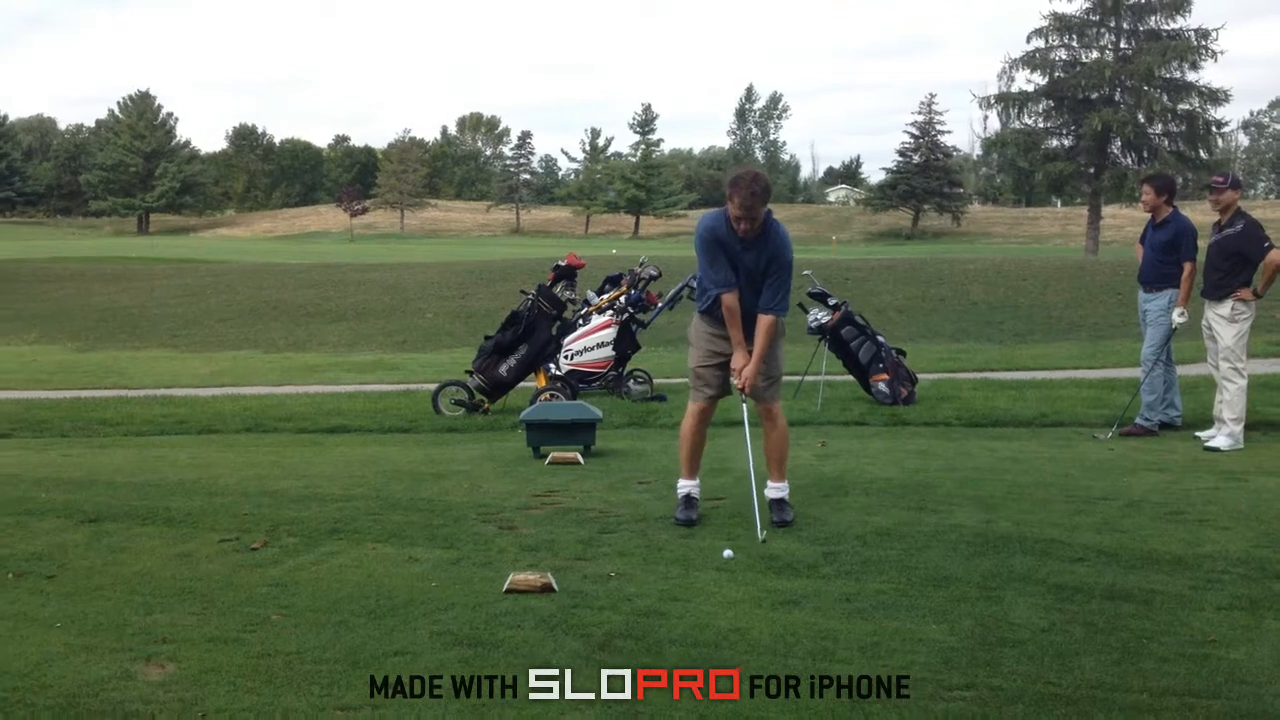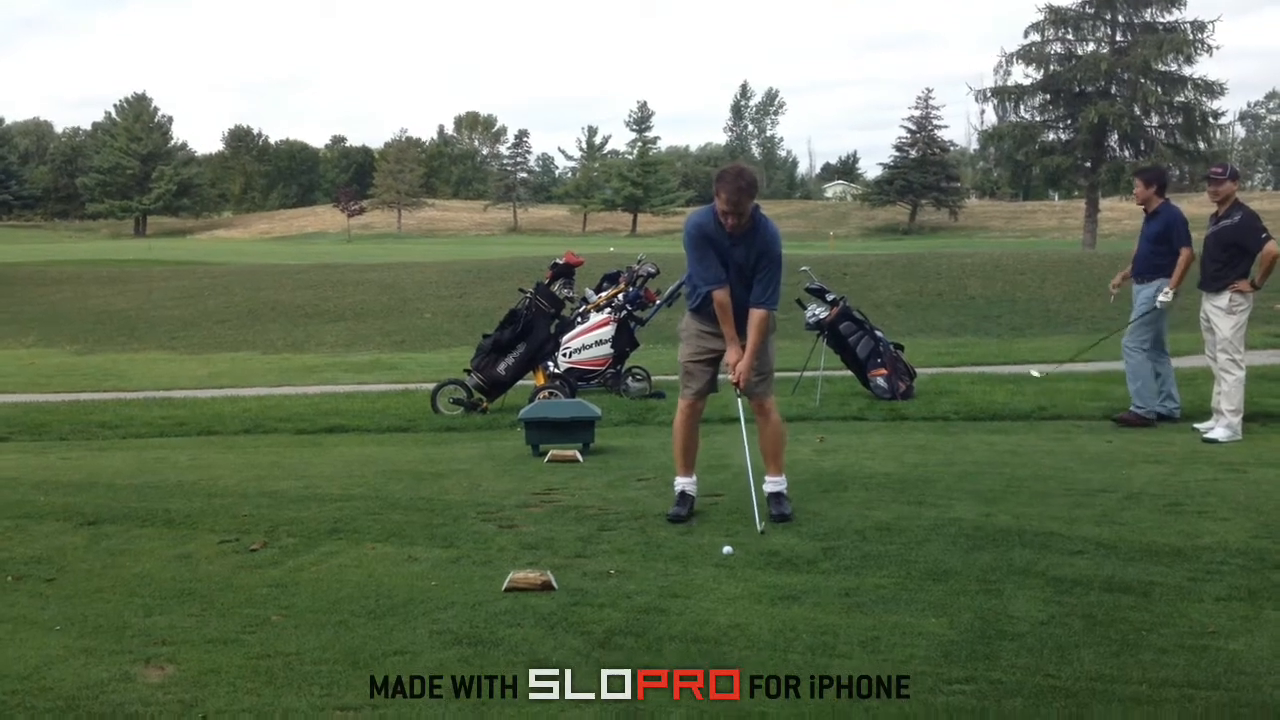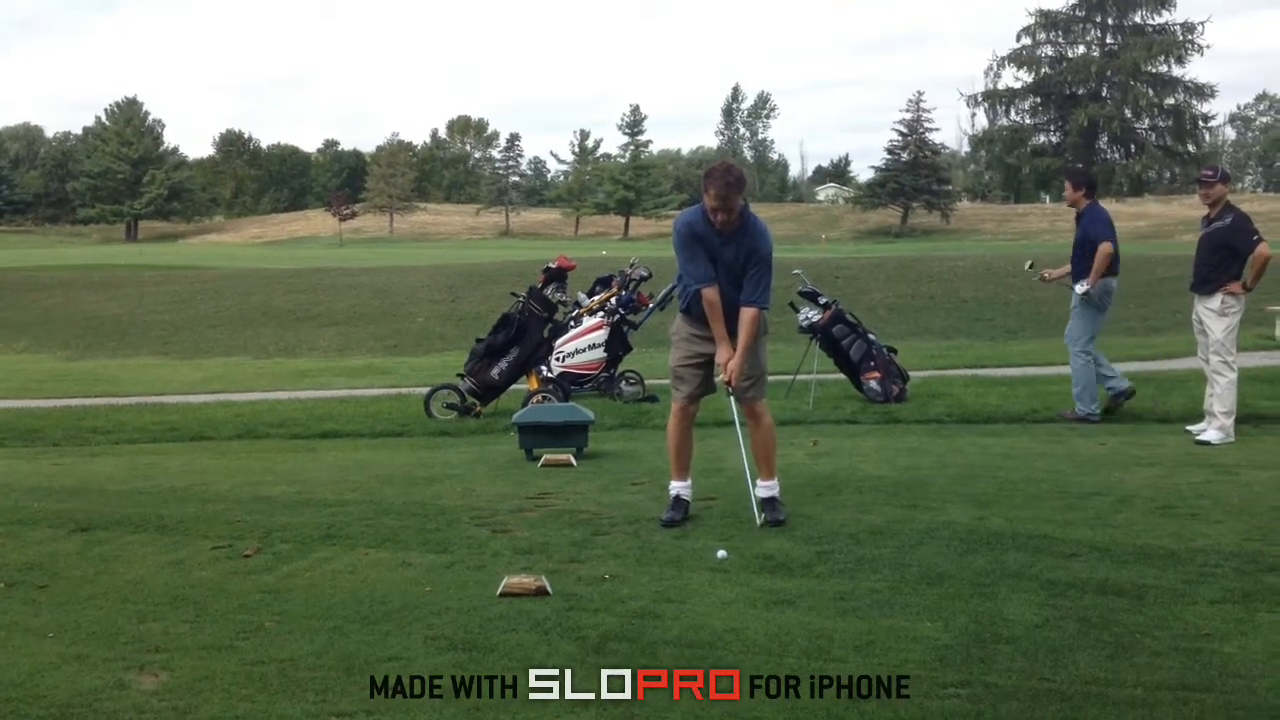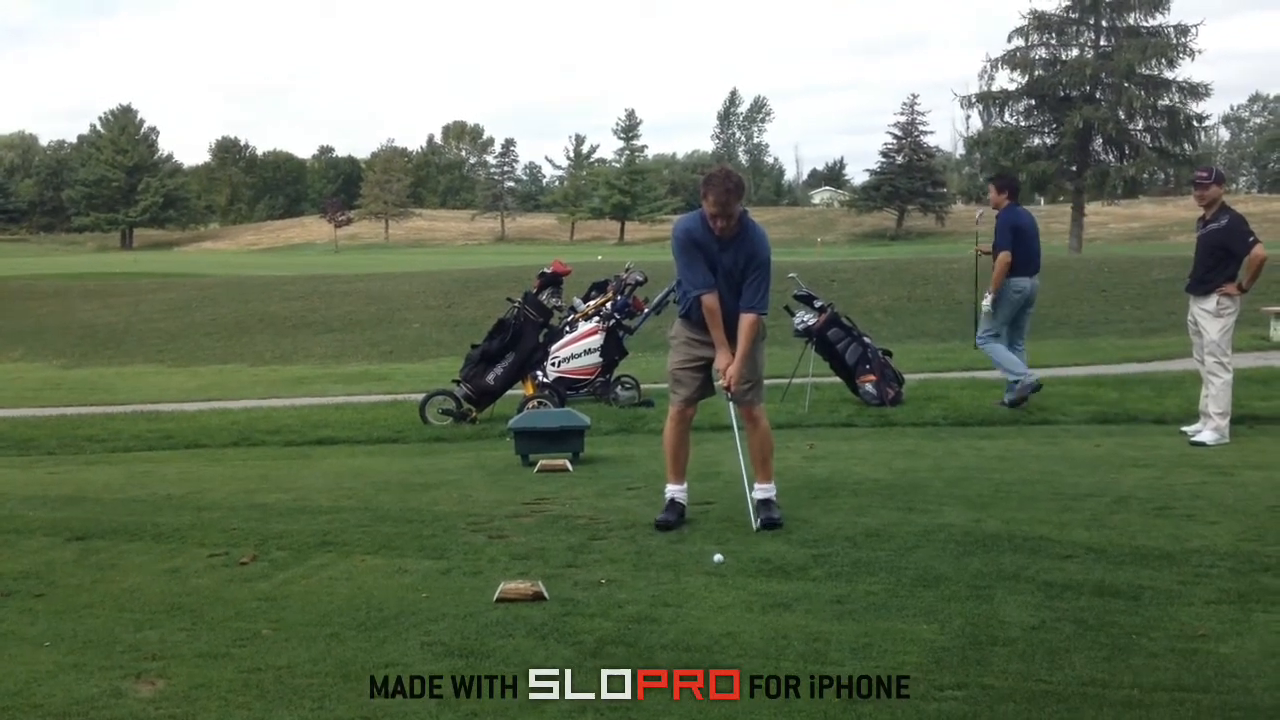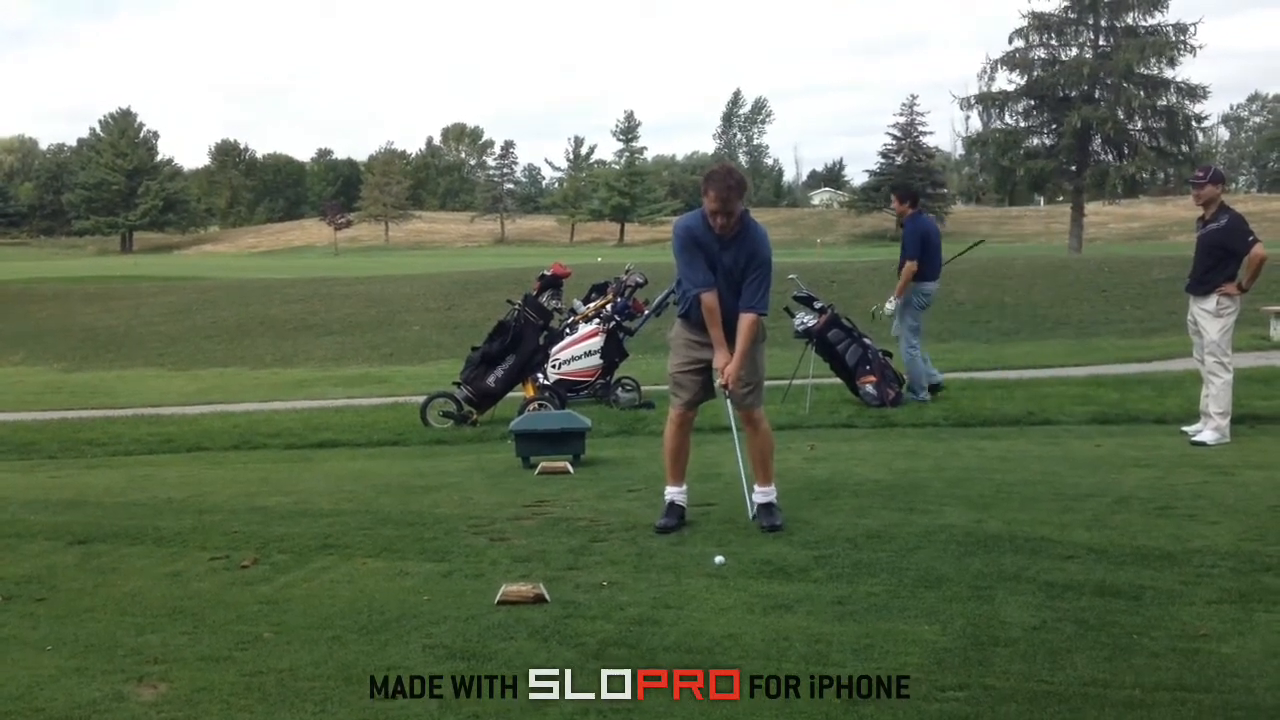
dt=0.7s
person 1, frame 1
left shoulder: (779, 241)
right shoulder: (709, 228)
left elbow: (770, 310)
right elbow: (726, 294)
left wrist: (754, 362)
right wrist: (737, 349)
left hip: (761, 326)
right hip: (713, 324)
left knee: (771, 408)
right knee: (700, 407)
left ankle: (777, 492)
right ankle: (687, 490)
person 1, frame 2
left shoulder: (768, 235)
right shoulder: (697, 225)
left elbow: (762, 304)
right elbow: (716, 290)
left wrist: (748, 357)
right wrist: (730, 344)
left hip: (753, 322)
right hip: (704, 321)
left knee: (764, 403)
right knee: (689, 403)
left ankle: (775, 486)
right ankle: (684, 488)
person 1, frame 3
left shoulder: (757, 234)
right shoulder: (687, 225)
left elbow: (752, 303)
right elbow: (706, 288)
left wrist: (739, 355)
right wrist: (720, 345)
left hip: (744, 325)
right hip: (694, 325)
left knee: (755, 407)
right knee: (682, 407)
left ankle: (768, 491)
right ankle: (680, 493)
person 1, frame 4
left shoulder: (756, 240)
right shoulder: (685, 231)
left elbow: (752, 309)
right elbow: (705, 295)
left wrist: (738, 361)
right wrist: (720, 350)
left hip: (742, 329)
right hip: (694, 329)
left knee: (753, 410)
right knee: (680, 410)
left ankle: (765, 494)
right ankle: (675, 497)
person 1, frame 5
left shoulder: (757, 240)
right shoulder: (686, 230)
left elbow: (752, 309)
right elbow: (705, 293)
left wrist: (736, 360)
right wrist: (719, 350)
left hip: (742, 331)
right hip: (693, 331)
left knee: (752, 414)
right knee: (680, 414)
left ankle: (765, 497)
right ankle: (675, 499)
person 2, frame 1
left shoulder: (1246, 226)
right shoulder: (1217, 227)
left hip: (1233, 308)
right hip: (1211, 306)
left knee: (1232, 370)
right knee: (1219, 370)
left ankle: (1232, 434)
right ankle: (1221, 426)
person 2, frame 2
left shoulder: (1243, 217)
right shoulder: (1215, 218)
left wrist: (1255, 284)
left hip: (1230, 300)
right hip: (1209, 298)
left knee: (1229, 361)
right knee: (1216, 361)
left ankle: (1231, 425)
right ankle: (1219, 417)
person 2, frame 3
left shoulder: (1235, 219)
right shoulder: (1206, 220)
left elbow: (1263, 253)
left wrist: (1247, 286)
left hip: (1222, 301)
right hip: (1201, 300)
left knee: (1222, 363)
right knee: (1209, 363)
left ankle: (1223, 427)
right ankle: (1211, 420)
person 2, frame 4
left shoulder: (1230, 220)
right shoulder: (1202, 221)
left elbow: (1258, 254)
left wrist: (1243, 287)
right wrist: (1194, 280)
left hip: (1218, 302)
right hip: (1197, 301)
left knee: (1217, 364)
right knee: (1204, 364)
left ankle: (1218, 428)
right ankle: (1206, 421)
person 2, frame 5
left shoulder: (1230, 220)
right shoulder: (1203, 221)
left elbow: (1258, 253)
left wrist: (1242, 287)
right wrist: (1194, 281)
left hip: (1218, 302)
right hip: (1197, 301)
left knee: (1218, 364)
right knee: (1205, 364)
left ankle: (1219, 428)
right ankle: (1207, 421)
person 3, frame 1
left shoulder: (1182, 226)
right shoulder: (1153, 222)
left elbow: (1189, 269)
right elbow: (1140, 245)
left wrist: (1181, 307)
left hip: (1165, 298)
right hip: (1145, 296)
left knee: (1151, 357)
right knee: (1162, 359)
left ankle: (1148, 421)
right ankle: (1170, 415)
person 3, frame 2
left shoulder: (1172, 215)
right shoulder: (1150, 215)
left elbow: (1187, 254)
left wrist: (1170, 289)
right wrist: (1123, 275)
left hip: (1157, 288)
right hip: (1142, 287)
left knee: (1133, 344)
right knee: (1156, 349)
left ankle: (1142, 409)
right ankle: (1168, 407)
person 3, frame 3
left shoulder: (1094, 216)
right shoulder: (1089, 215)
left elbow: (1106, 250)
left wrist: (1090, 282)
right wrist: (1058, 273)
left hip: (1095, 287)
right hip: (1094, 286)
left knee: (1080, 349)
right knee: (1080, 344)
left ankle: (1087, 409)
right ankle: (1118, 386)
person 3, frame 4
left shoulder: (1005, 218)
right shoulder: (1026, 216)
left elbow: (1005, 259)
left wrist: (990, 293)
right wrist: (992, 250)
left hip: (1012, 284)
right hip: (1031, 283)
left knee: (986, 338)
right knee: (1016, 342)
left ankle: (1024, 379)
right ankle: (1015, 394)
person 3, frame 5
left shoulder: (913, 227)
right shoulder: (927, 222)
left elbow: (911, 266)
left wrist: (894, 298)
left hip: (917, 288)
right hip: (927, 284)
left knee: (909, 343)
right knee: (907, 337)
left ankle: (919, 392)
right ankle: (932, 378)
